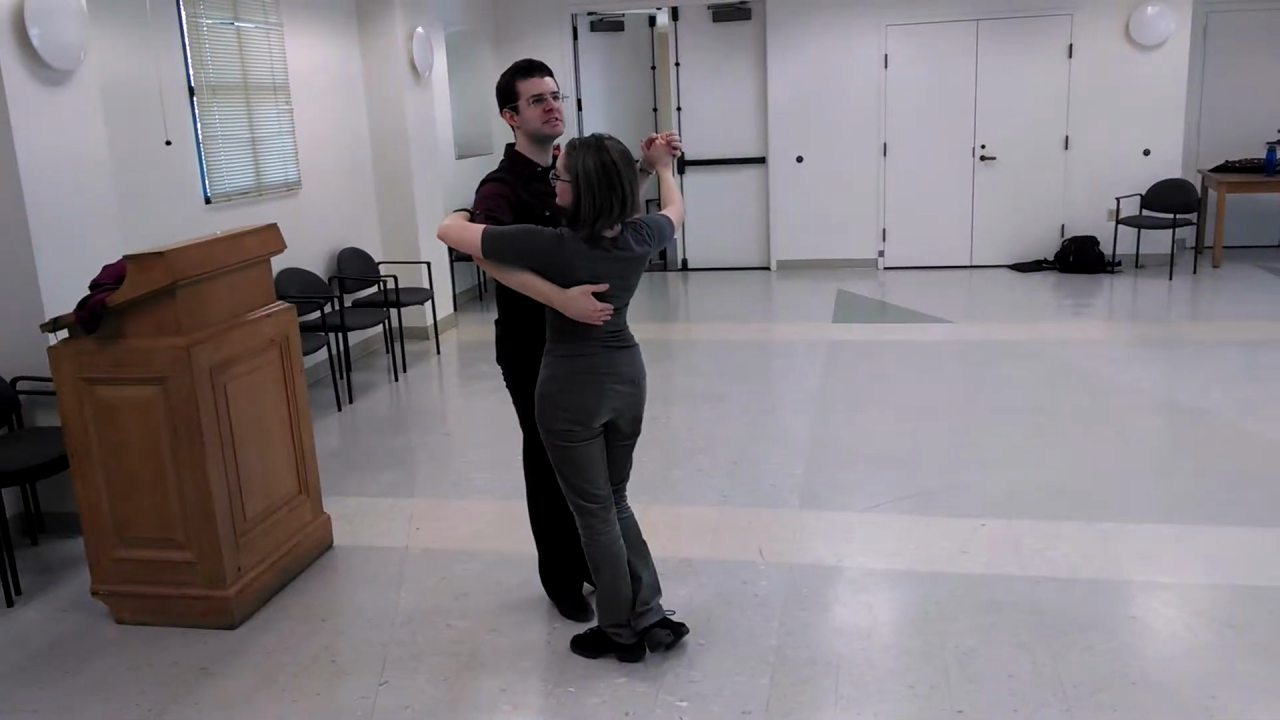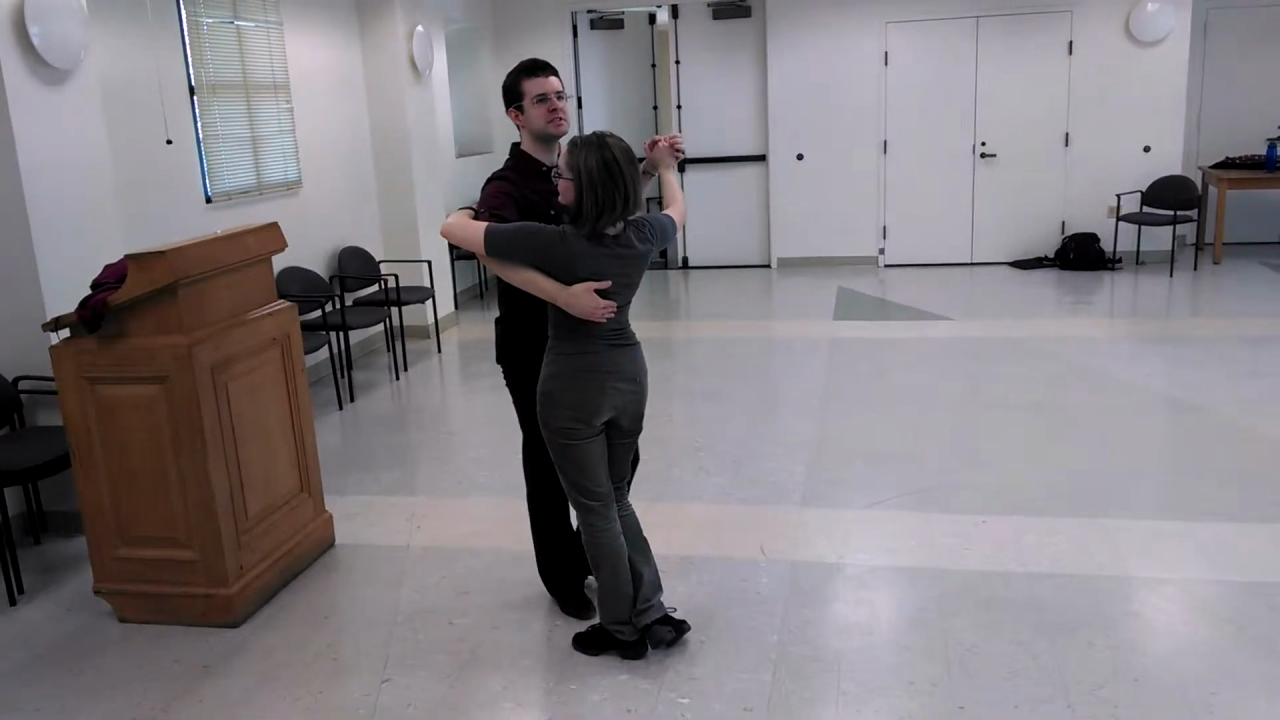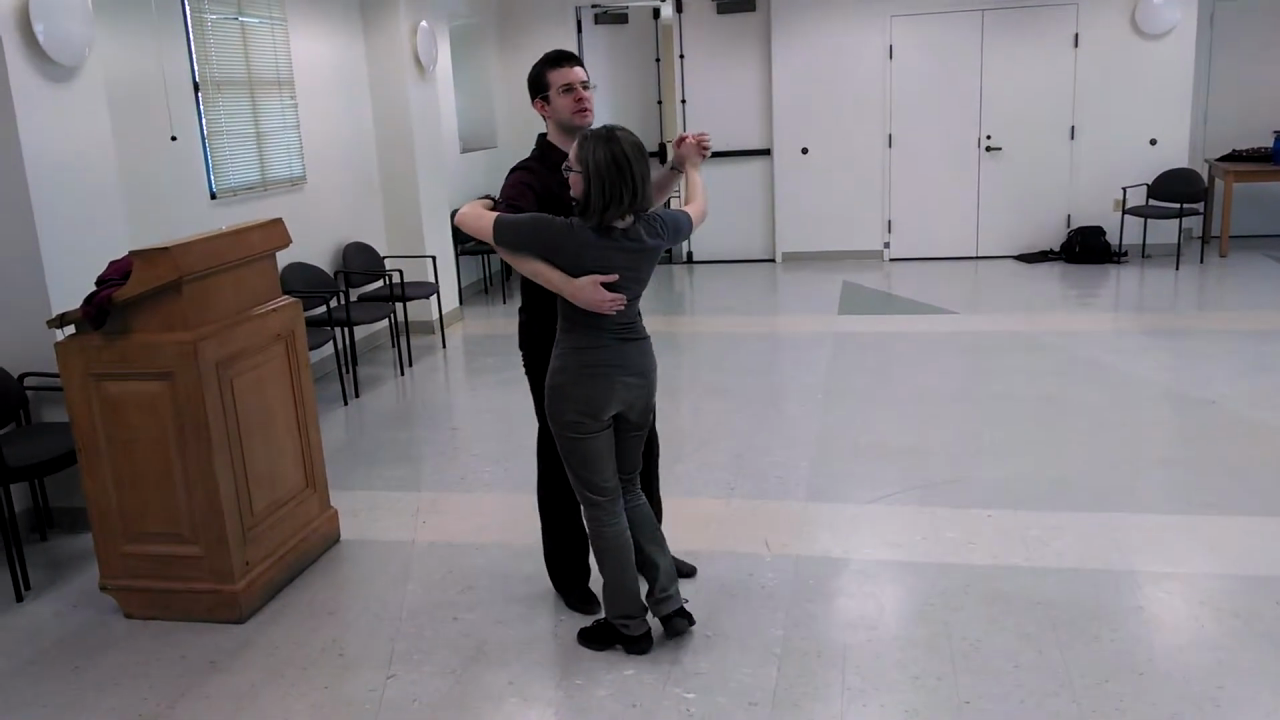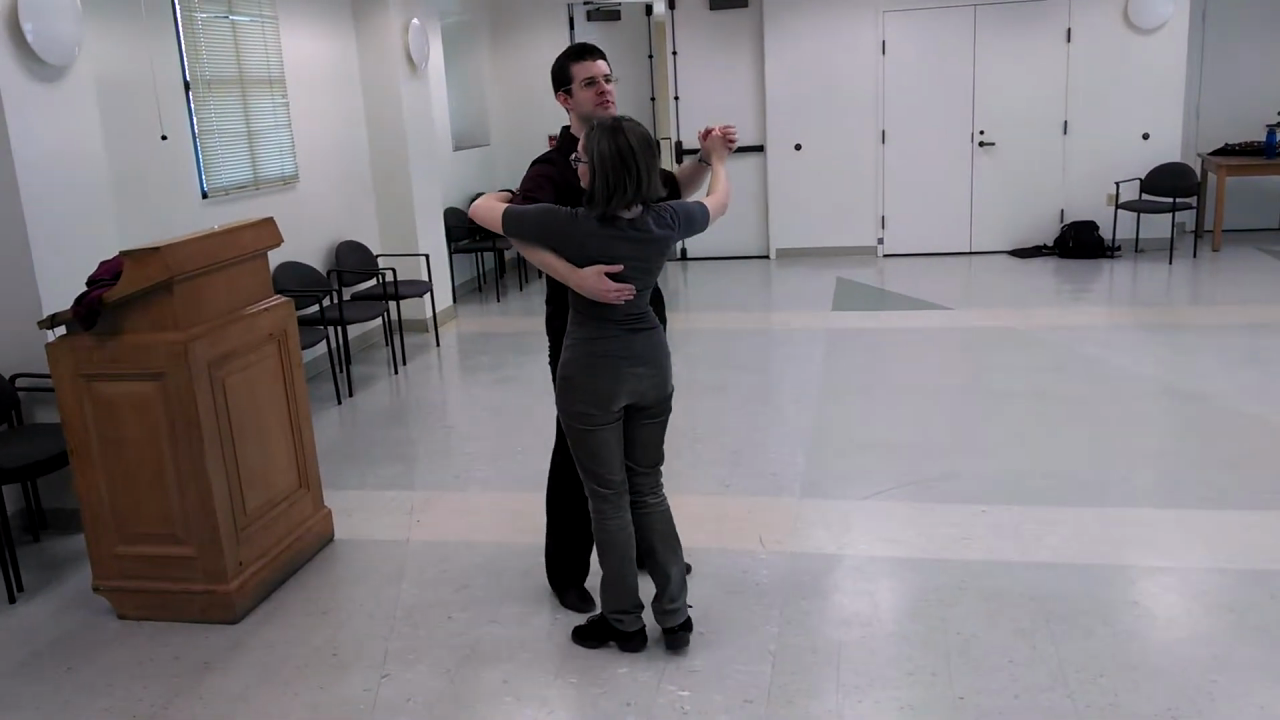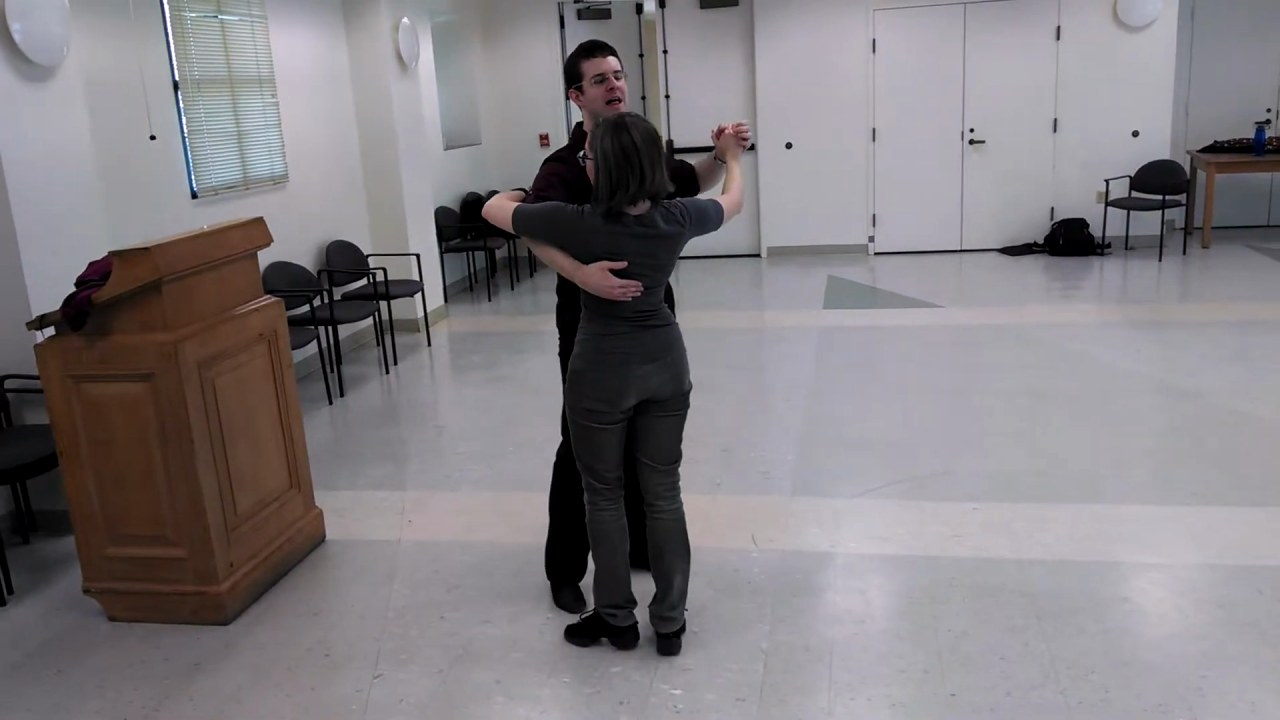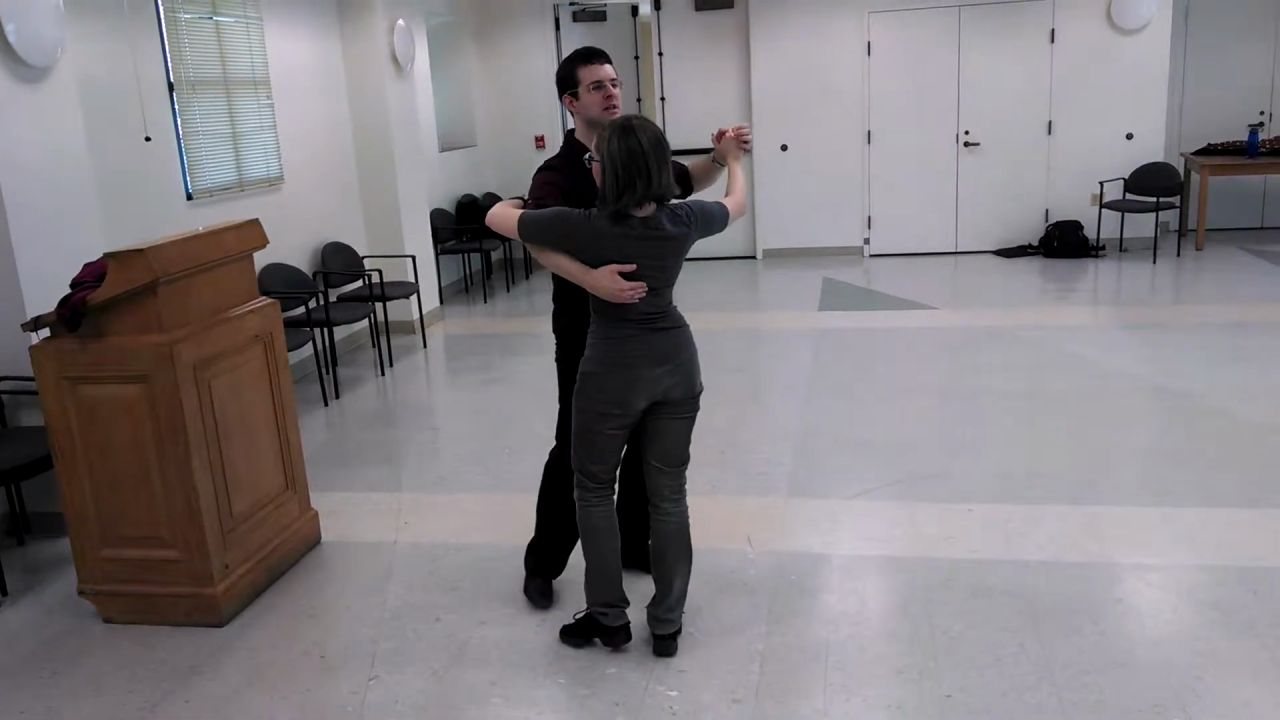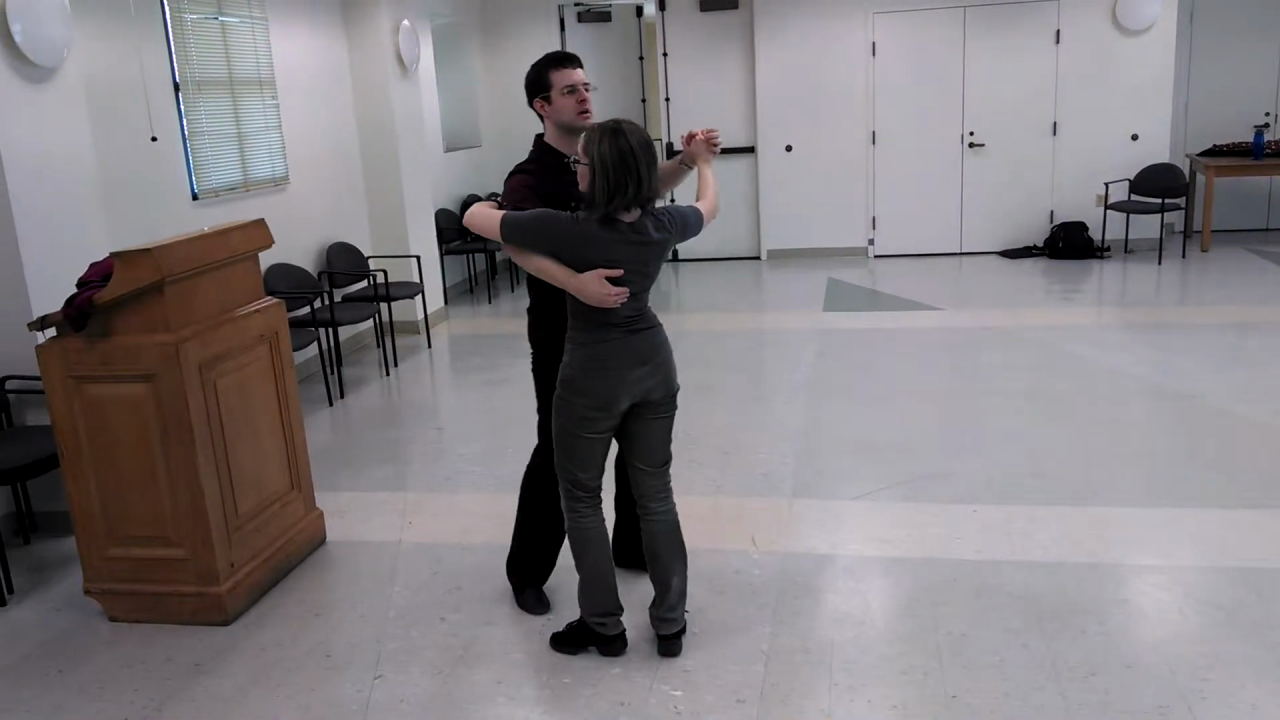
dt=0.4s
person 1, frame 1
right shoulder: (501, 189)
right elbow: (492, 256)
left wrist: (647, 168)
right wrist: (561, 299)
right hip: (533, 353)
right knee: (550, 465)
left ankle: (593, 560)
right ankle: (561, 577)
person 1, frame 2
right shoulder: (506, 188)
left wrist: (649, 169)
right wrist: (562, 296)
right hip: (534, 353)
right knee: (549, 466)
left ankle: (596, 555)
right ankle: (562, 575)
person 1, frame 3
right shoulder: (530, 179)
left wrist: (678, 166)
right wrist: (570, 288)
right hip: (556, 344)
left knee: (639, 445)
right knee: (562, 458)
right ankle: (569, 572)
person 1, frame 4
right shoulder: (552, 170)
left elbow: (672, 191)
left wrist: (707, 158)
right wrist: (576, 277)
right knee: (579, 452)
right ankle: (566, 571)
person 1, frame 5
right shoulder: (564, 167)
left elbow: (691, 183)
left wrist: (722, 154)
right wrist: (580, 275)
right knee: (583, 449)
left ankle: (639, 543)
right ankle: (564, 569)
person 1, frame 6
right shoulder: (557, 175)
left elbow: (685, 181)
right elbow: (538, 239)
left wrist: (722, 157)
right wrist: (589, 279)
right hip: (587, 336)
left knee: (649, 442)
right knee: (578, 451)
left ankle: (631, 544)
right ankle: (543, 563)
person 1, frame 7
right shoulder: (529, 179)
left elbow: (650, 184)
right elbow: (516, 241)
left wrist: (689, 160)
right wrist: (574, 284)
right hip: (563, 341)
right knee: (558, 455)
left ankle: (632, 545)
right ankle: (527, 570)
person 2, frame 1
left shoulder: (551, 246)
right shoulder: (640, 236)
left elbow: (449, 232)
right elbow: (675, 212)
left wrist: (466, 212)
right wrist: (664, 166)
left hip: (570, 388)
right hip: (627, 376)
left knee: (594, 511)
right knee: (615, 501)
left ankle: (621, 632)
right ankle: (650, 616)
person 2, frame 2
left shoulder: (555, 244)
right shoulder: (642, 235)
left elbow: (453, 230)
right elbow: (678, 212)
left wrist: (468, 210)
right wrist: (666, 168)
left hip: (573, 385)
right hip: (628, 374)
left knee: (594, 509)
right knee: (616, 498)
left ankle: (622, 629)
right ankle: (651, 613)
person 2, frame 3
left shoulder: (563, 236)
right shoulder: (654, 229)
left elbow: (466, 219)
right elbow: (697, 210)
left wrist: (486, 201)
right wrist: (692, 166)
left hip: (581, 379)
right hip: (637, 368)
left knee: (602, 503)
right knee: (629, 490)
left ankle: (628, 624)
right ankle: (667, 602)
person 2, frame 4
left shoulder: (570, 226)
right shoulder: (666, 221)
left elbow: (480, 210)
right elbow: (718, 203)
left wrist: (504, 194)
right wrist: (717, 158)
left hip: (592, 371)
right hip: (650, 361)
left knee: (608, 498)
right knee: (648, 488)
left ankle: (624, 621)
right ankle: (675, 614)
person 2, frame 5
left shoulder: (577, 224)
right shoulder: (677, 218)
left elbow: (493, 210)
right elbow: (732, 202)
left wrist: (519, 193)
right wrist: (732, 157)
left hip: (602, 370)
right hip: (664, 362)
left knee: (604, 493)
right knee: (663, 492)
left ankle: (616, 616)
right ankle: (670, 622)
person 2, frame 6
left shoulder: (585, 228)
right shoulder: (683, 221)
left elbow: (496, 217)
right elbow: (736, 204)
left wrist: (520, 201)
right wrist: (732, 159)
left hip: (613, 372)
right hip: (676, 363)
left knee: (593, 490)
right knee: (668, 495)
left ankle: (608, 615)
right ankle: (667, 624)
person 2, frame 7
left shoulder: (569, 231)
right shoulder: (663, 225)
left elbow: (474, 219)
right elbow: (708, 208)
left wrist: (492, 202)
right wrist: (702, 162)
left hip: (593, 376)
right hip: (654, 367)
left knee: (582, 499)
right knee: (655, 495)
left ankle: (603, 625)
right ankle: (670, 623)
